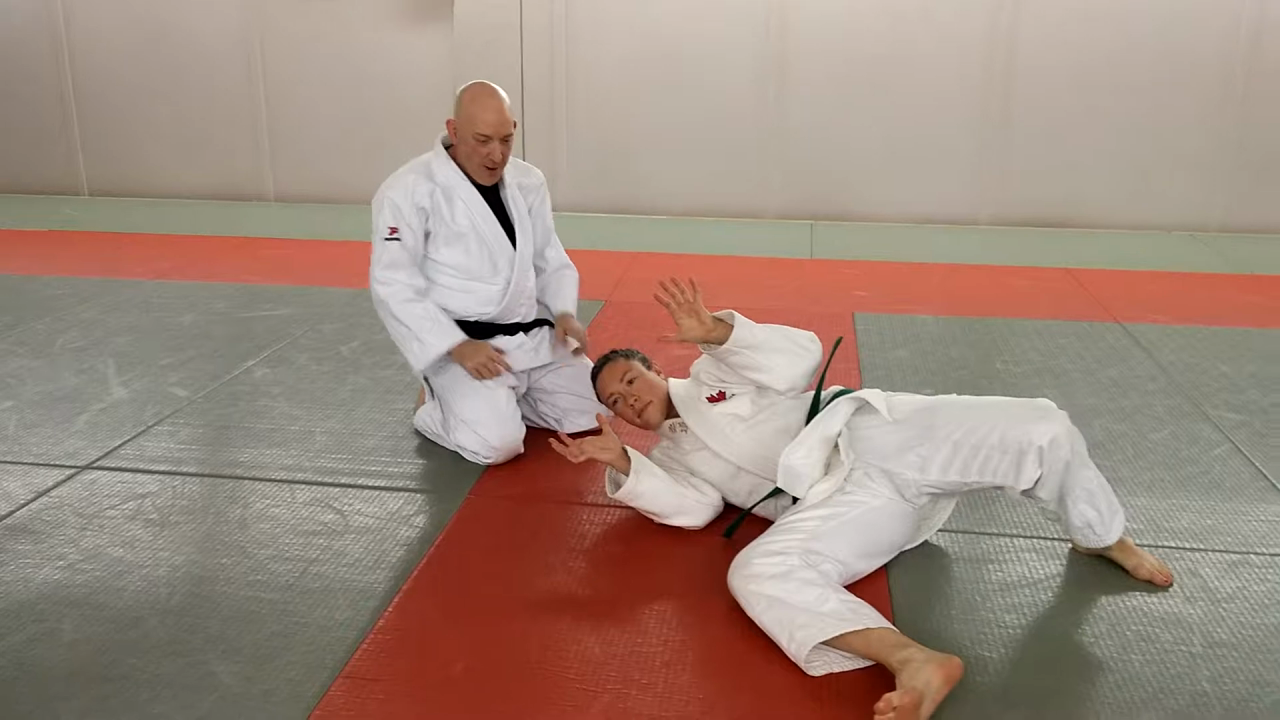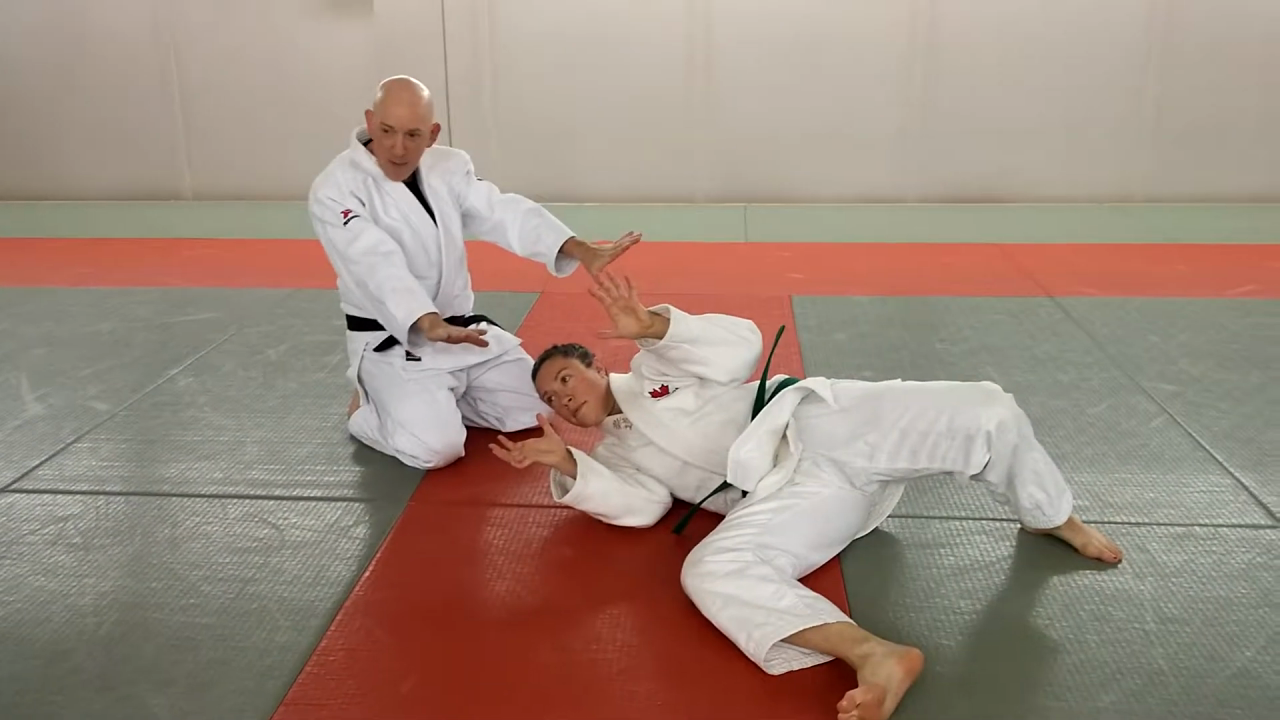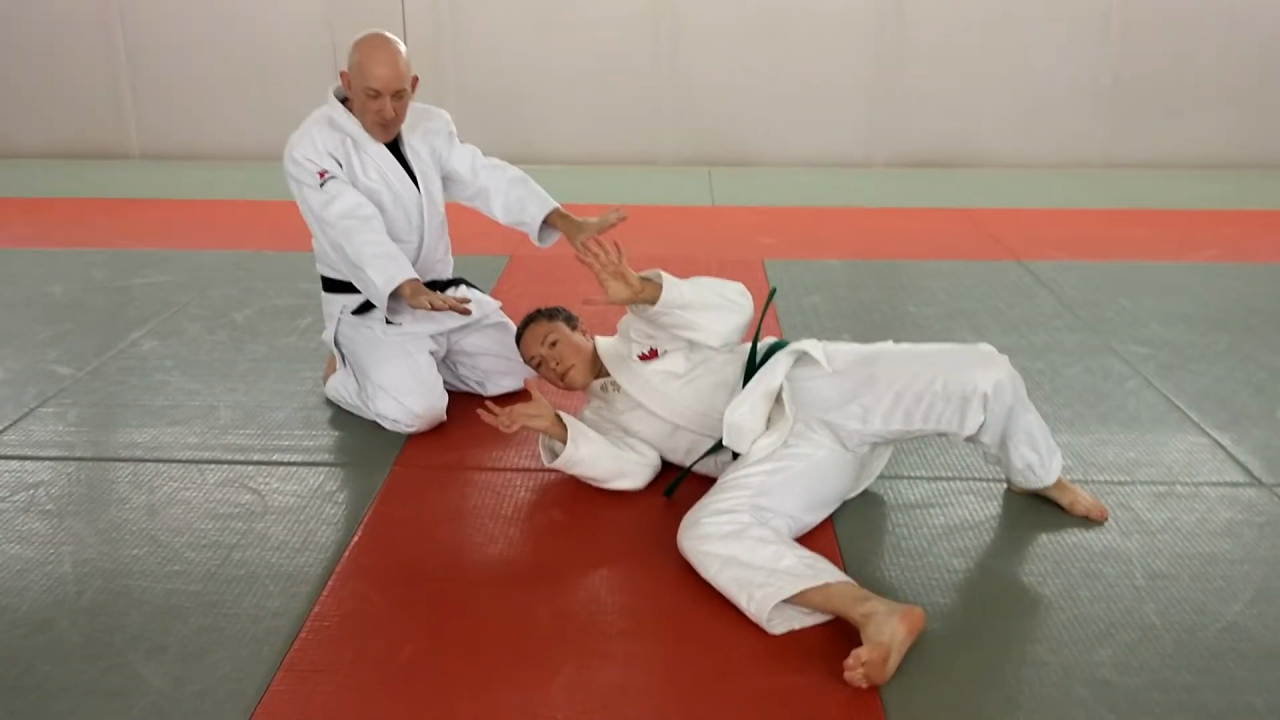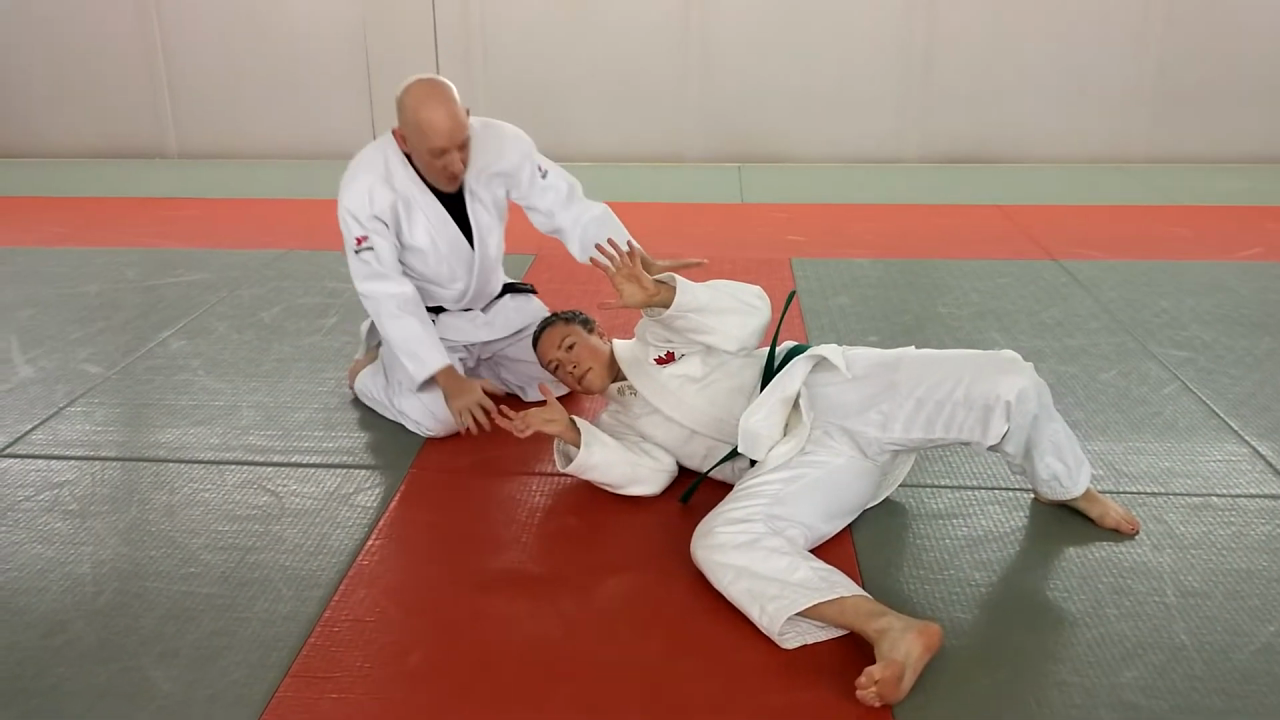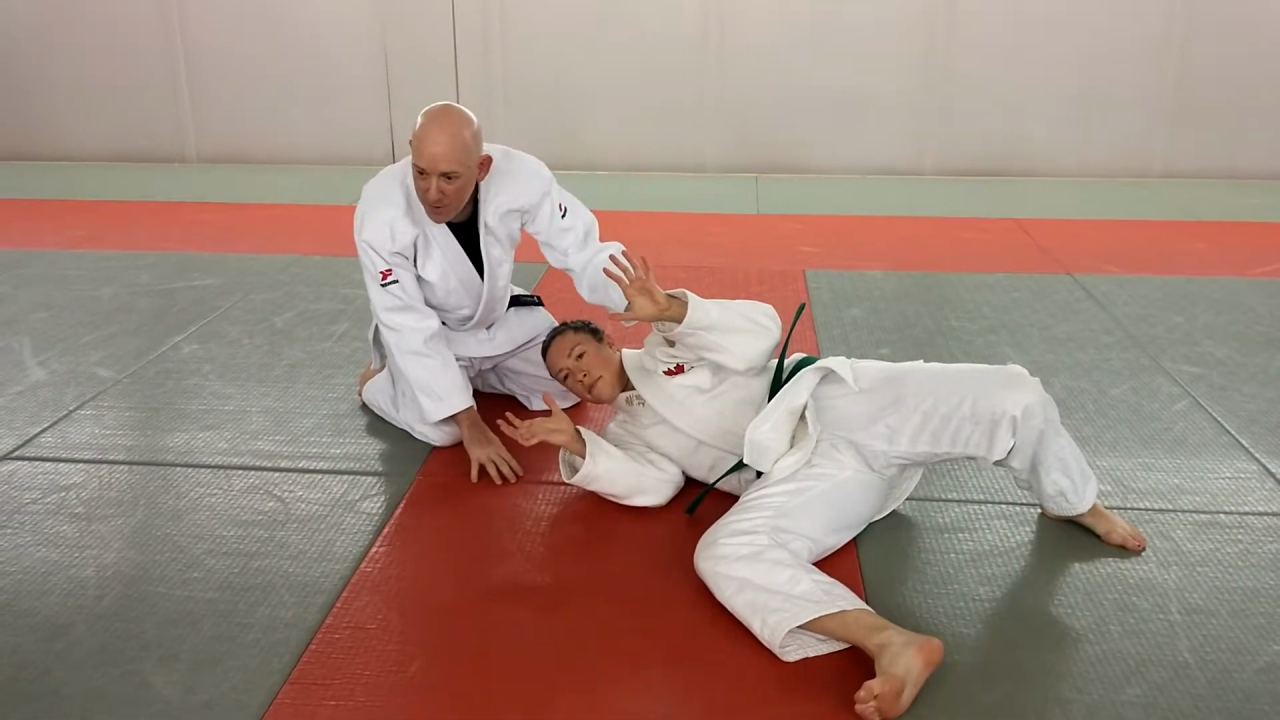
dt=1s
person 1, frame 1
left shoulder: (713, 370)
right shoulder: (672, 453)
left elbow: (799, 356)
right elbow: (692, 506)
left wrist: (717, 331)
right wrist: (621, 463)
left hip: (877, 433)
right hip: (837, 497)
left knee: (1039, 428)
right knee: (757, 575)
left ankle: (1105, 540)
right ankle: (916, 662)
person 1, frame 2
left shoulder: (653, 365)
right shoulder: (616, 453)
left elbow: (739, 346)
right elbow: (640, 504)
left wrist: (652, 326)
right wrist: (566, 465)
left hip: (822, 422)
right hip: (785, 487)
left knee: (987, 412)
right knee: (709, 574)
left ankle: (1053, 520)
right ankle: (875, 655)
person 1, frame 3
left shoulder: (641, 329)
right shoulder: (603, 415)
left elbow: (730, 311)
right elbow: (631, 467)
left wrist: (643, 291)
right wrist: (555, 430)
left hip: (815, 385)
right hip: (775, 449)
left knee: (980, 372)
right knee: (706, 536)
left ankle: (1039, 479)
right ankle: (875, 612)
person 1, frame 4
left shoulder: (658, 329)
right shoulder: (619, 420)
left elbow: (745, 312)
right elbow: (646, 474)
left wrist: (657, 293)
right wrist: (571, 435)
left hip: (830, 388)
right hip: (793, 456)
left knee: (1004, 379)
right knee: (719, 544)
left ankle: (1068, 490)
right ankle: (892, 628)
person 1, frame 5
left shoulder: (669, 343)
right shoulder: (626, 430)
left elbow: (756, 332)
right elbow: (652, 484)
left wrist: (669, 309)
right wrist: (576, 446)
left hip: (843, 402)
right hip: (803, 468)
left knee: (1011, 395)
right knee: (723, 557)
left ankle: (1076, 506)
right ankle: (893, 643)
person 2, frame 1
left shoulder: (527, 181)
right shoulder: (409, 190)
left elbow: (550, 256)
right elbow: (392, 283)
left wrist: (565, 314)
right wrist: (457, 346)
left hip: (531, 337)
right hip: (463, 347)
left knee: (596, 414)
right knee: (497, 443)
left ankle: (509, 396)
right ankle: (435, 403)
person 2, frame 2
left shoulder: (448, 167)
right shoulder: (335, 189)
left elbow: (504, 214)
right elbow: (377, 266)
left wrist: (581, 250)
right wrist: (428, 324)
left hip: (463, 329)
right hip: (392, 342)
left knee: (536, 410)
right knee: (436, 447)
left ankle: (442, 399)
right ankle: (369, 408)
person 2, frame 3
left shoulder: (429, 125)
right shoulder: (311, 147)
left elbow: (485, 179)
right elbow: (355, 230)
left wrist: (565, 222)
right wrist: (410, 290)
left hip: (442, 292)
right hip: (369, 307)
left knee: (515, 373)
right knee: (417, 411)
left ankle: (422, 363)
right ankle: (345, 372)
person 2, frame 4
left shoulder: (494, 142)
right shoulder: (365, 186)
left elbow: (564, 208)
right elbow: (387, 293)
right wrist: (445, 378)
left hip: (491, 306)
right hip: (417, 322)
right knee: (438, 419)
right ankle: (370, 372)
person 2, frame 5
left shoulder: (520, 176)
right shoulder: (380, 213)
left elbow: (580, 250)
right elbow: (409, 327)
right wrist: (471, 424)
left hip: (499, 314)
right hip: (425, 331)
left knee: (569, 386)
right knee: (443, 429)
left ankle: (470, 373)
right ankle: (380, 379)
